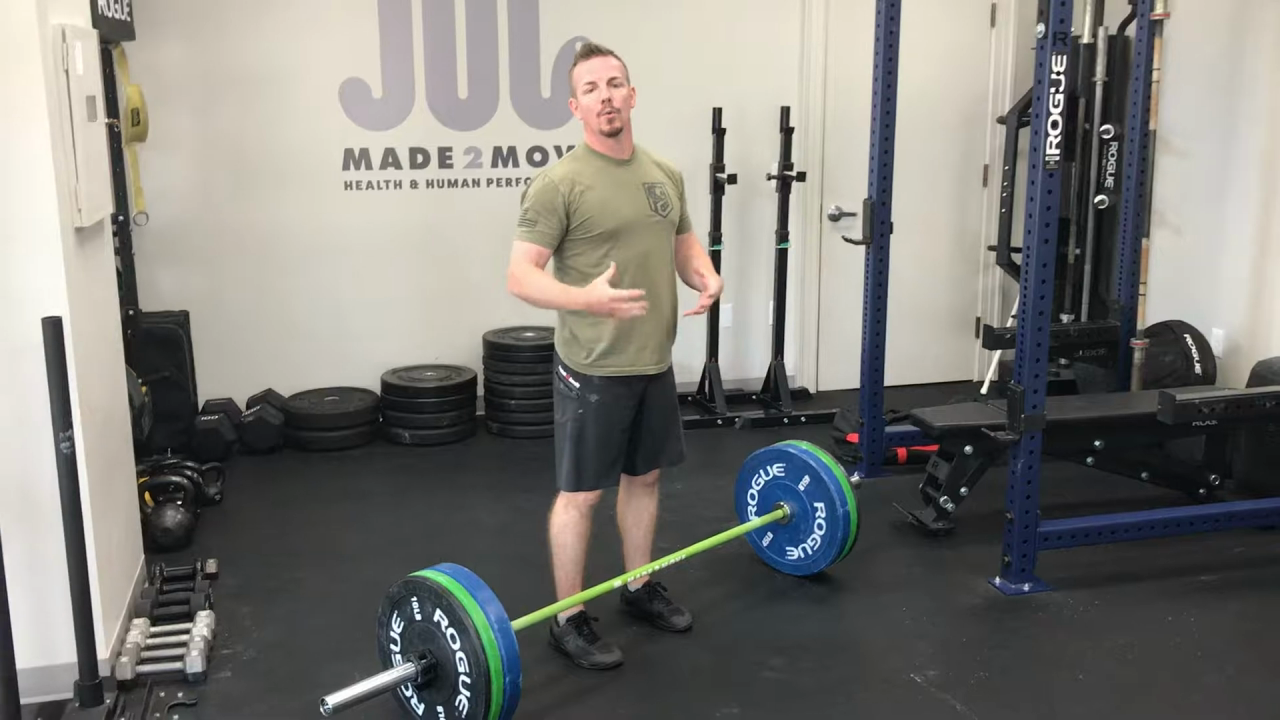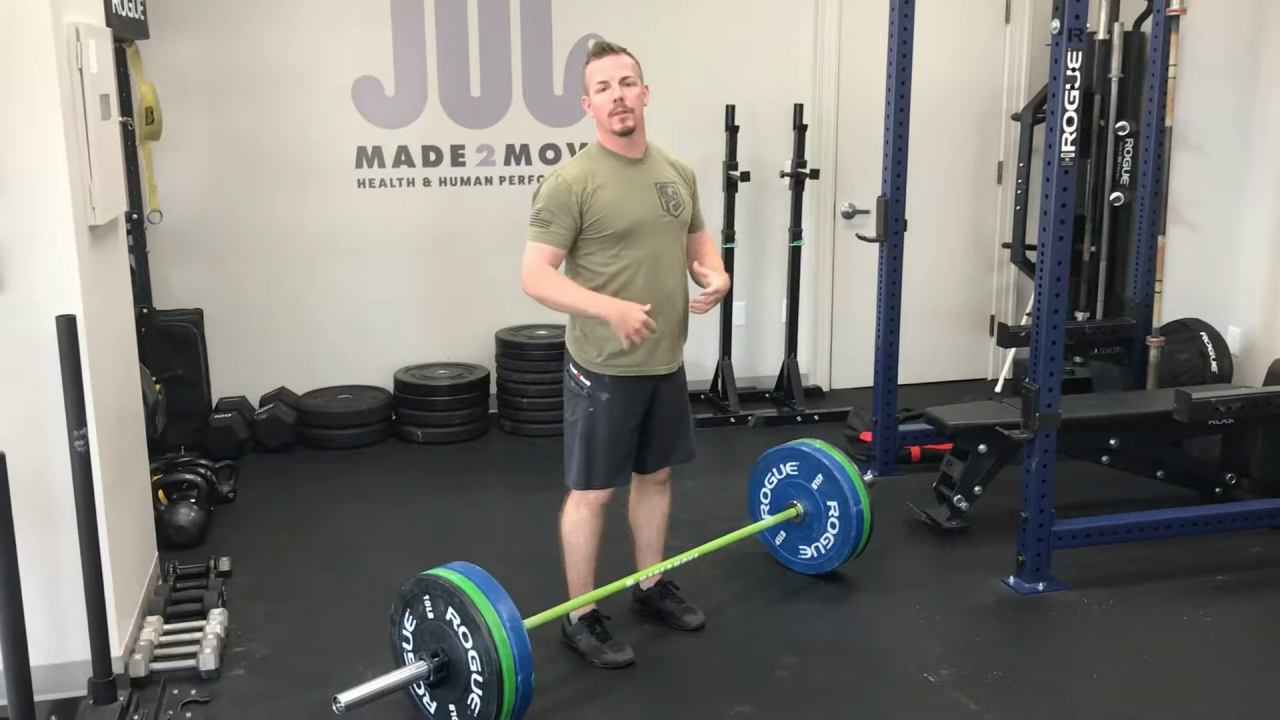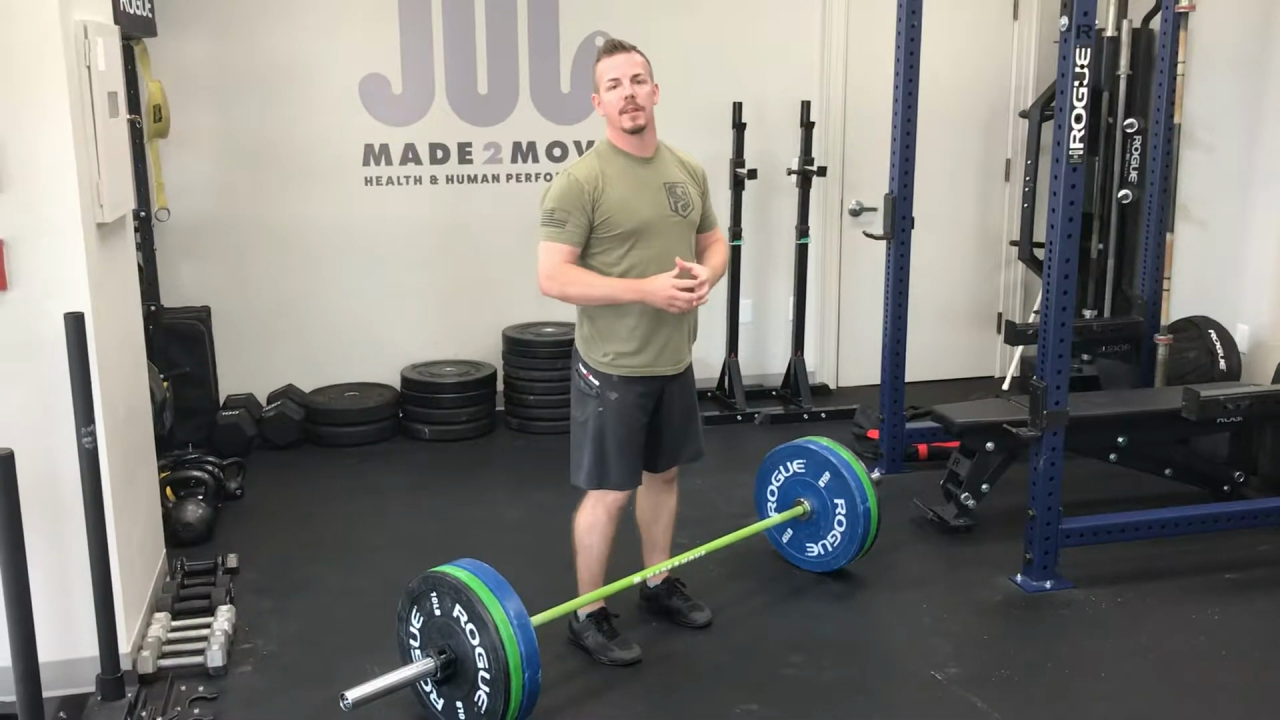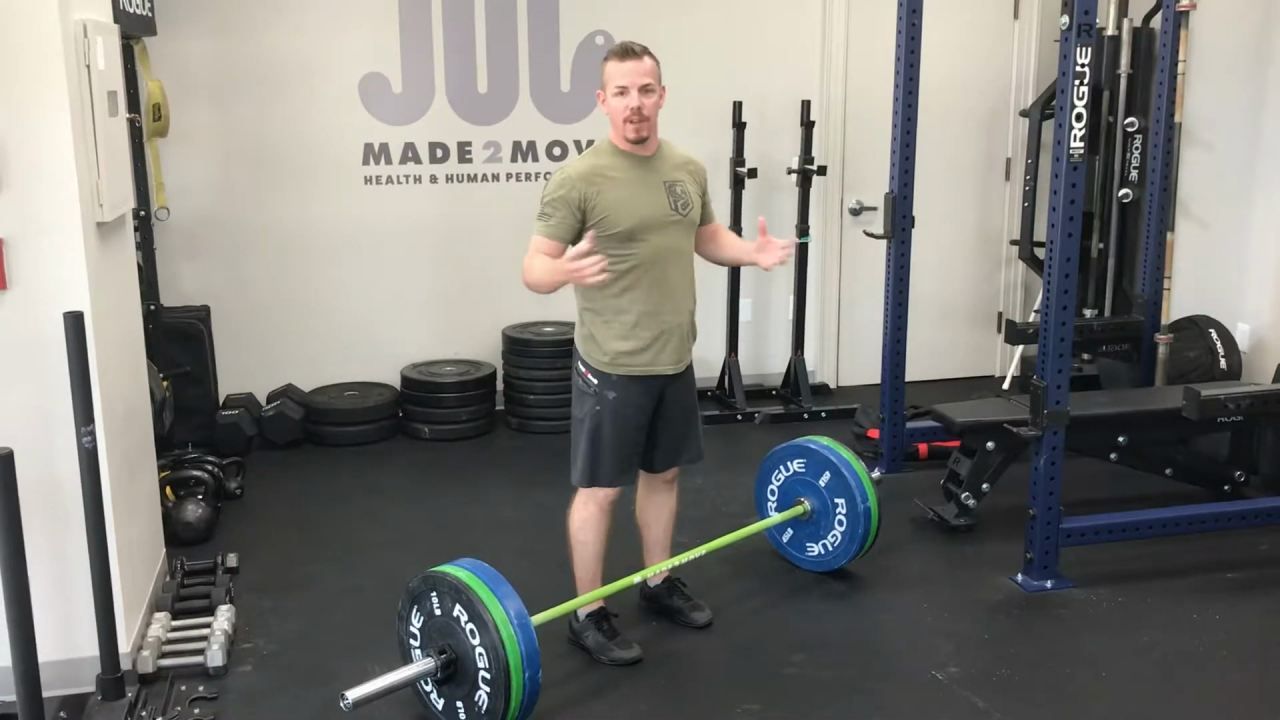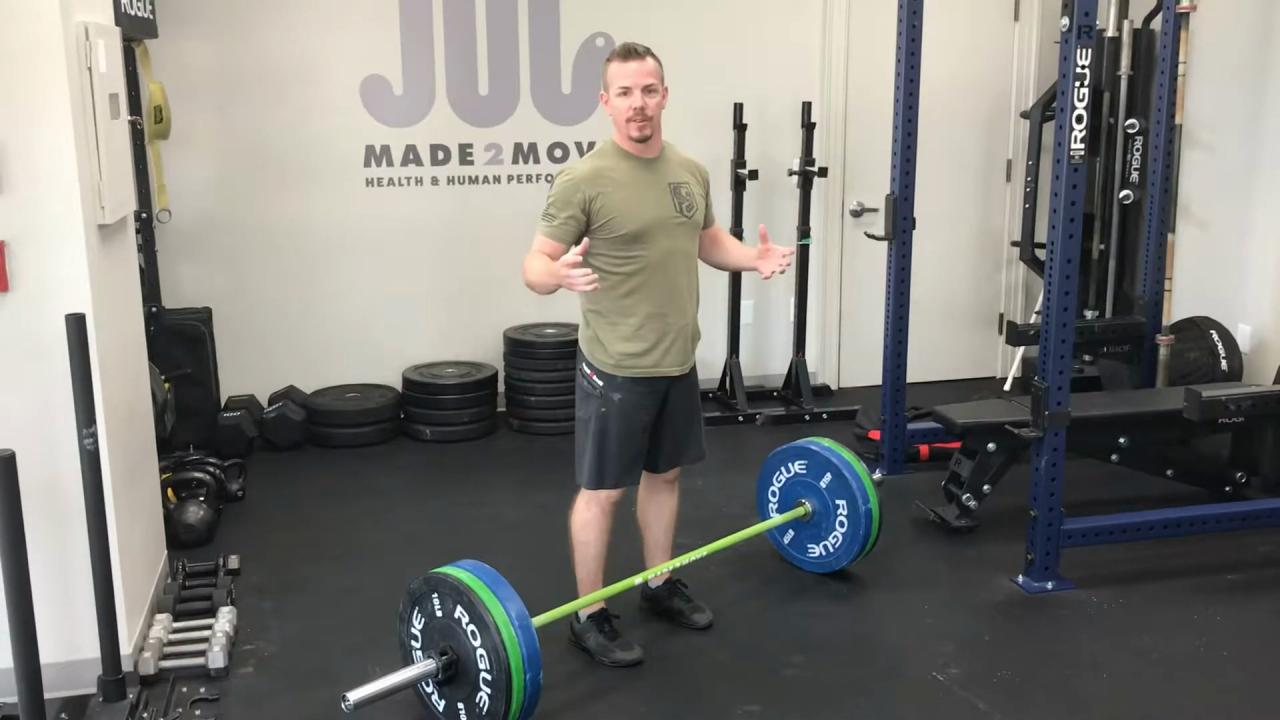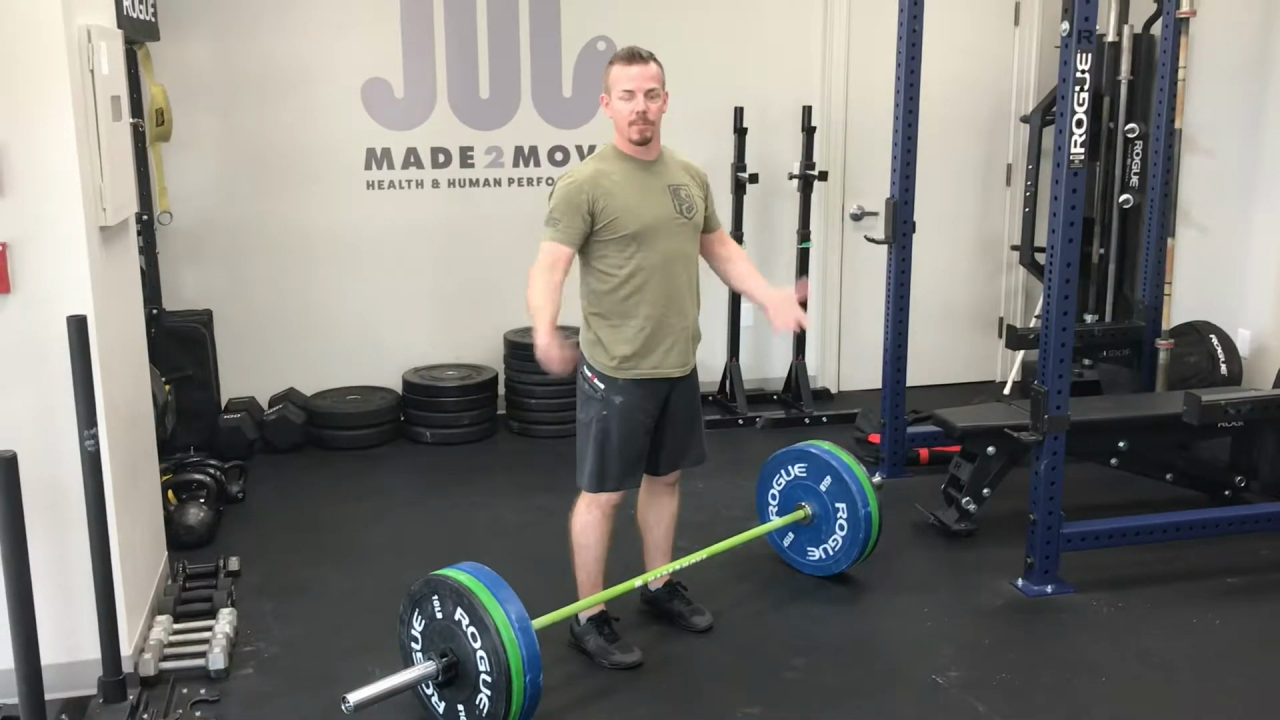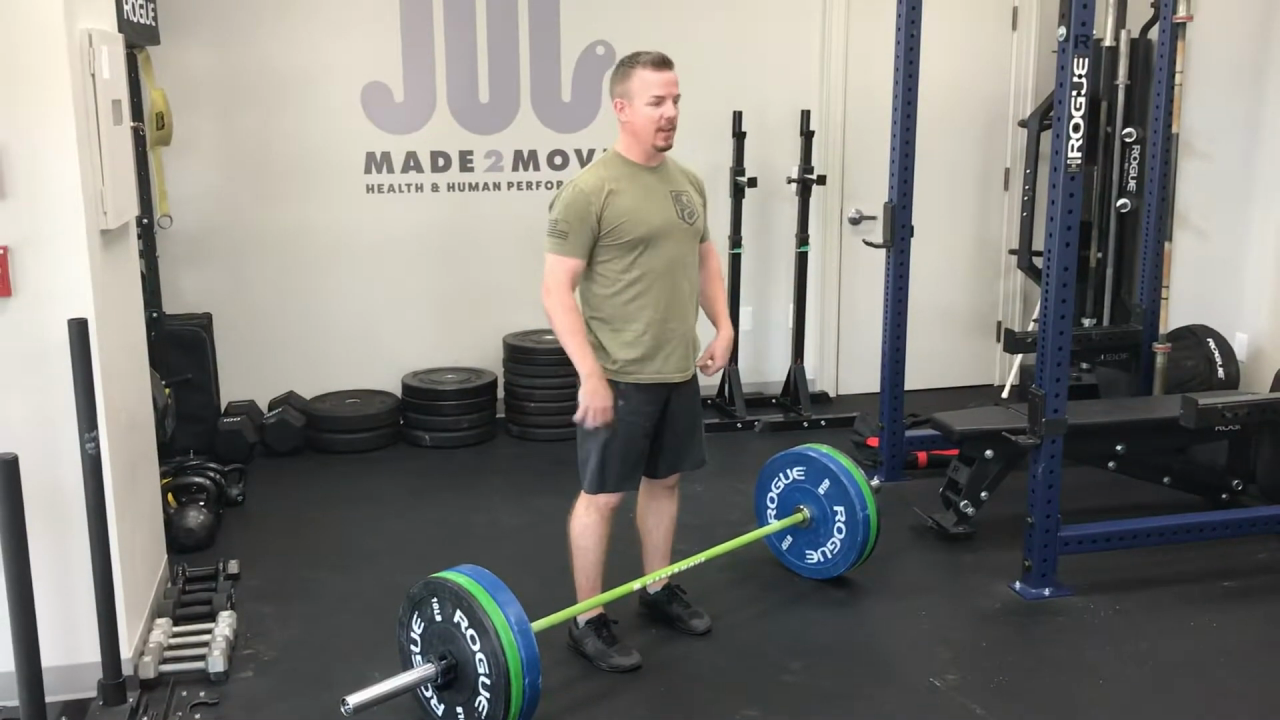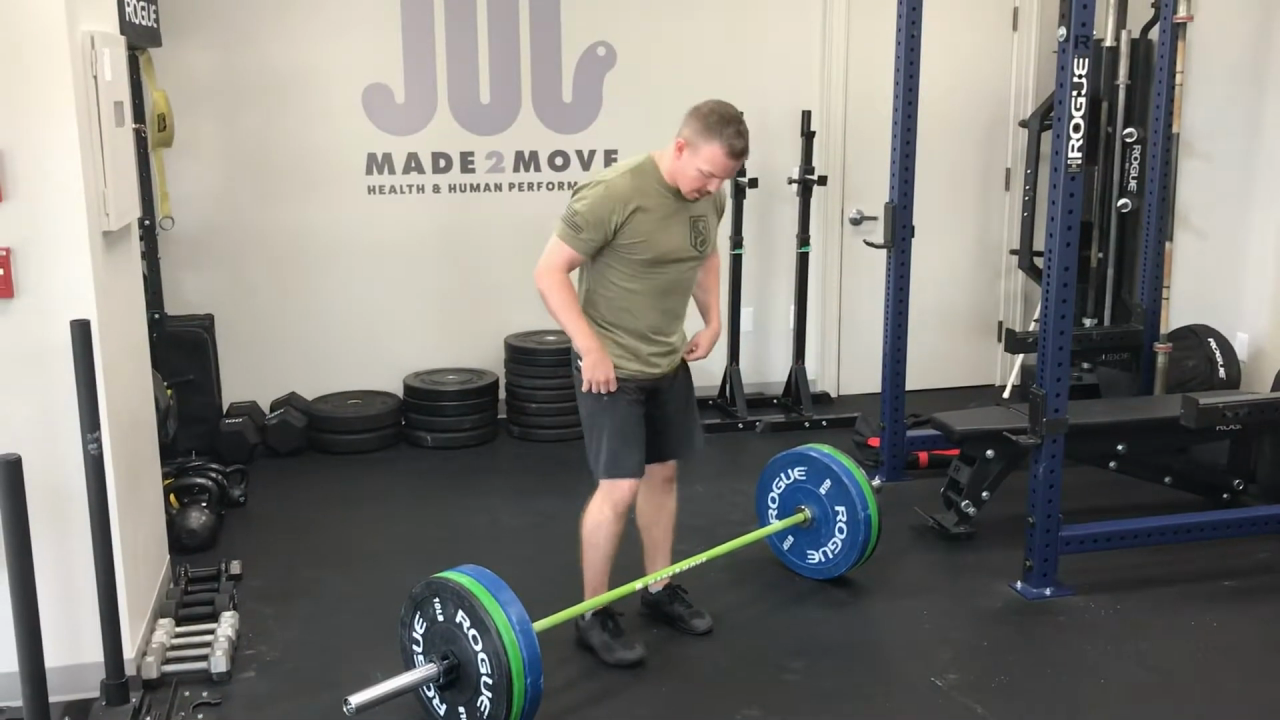
dt=0.5s
person 1, frame 1
left shoulder: (664, 174)
right shoulder: (559, 182)
left elbow: (684, 242)
right elbow: (520, 273)
left wrist: (705, 275)
right wrist: (583, 299)
left hip: (655, 361)
right hip: (593, 368)
left knee: (644, 477)
right knee: (581, 492)
left ankle: (639, 587)
right ankle: (569, 618)
person 1, frame 2
left shoulder: (677, 172)
right shoulder: (571, 182)
left elbow: (697, 240)
right elbow: (536, 276)
left wrist: (715, 274)
right wrist: (611, 309)
left hip: (666, 361)
right hip: (603, 368)
left knee: (655, 474)
right knee: (592, 491)
left ankle: (652, 586)
right ankle: (580, 617)
person 1, frame 3
left shoulder: (687, 170)
right shoulder: (581, 180)
left elbow: (713, 242)
right elbow: (553, 277)
left wrist: (705, 273)
right wrist: (646, 288)
left hip: (674, 361)
right hip: (613, 366)
left knee: (664, 474)
right knee: (608, 492)
left ankle: (658, 582)
right ankle: (588, 614)
person 1, frame 4
left shoulder: (687, 168)
right shoulder: (578, 178)
left elbow: (706, 234)
right elbow: (535, 262)
left wrist: (752, 252)
right wrist: (564, 269)
left hip: (674, 359)
right hip: (612, 365)
left knee: (663, 473)
right knee: (599, 488)
left ankle: (659, 582)
right ankle: (588, 614)
person 1, frame 5
left shoulder: (691, 171)
right shoulder: (584, 180)
left elbow: (707, 239)
right elbow: (535, 262)
left wrist: (752, 258)
right wrist: (560, 273)
left hip: (678, 360)
right hip: (616, 366)
left knee: (665, 474)
right knee: (602, 490)
left ankle: (660, 583)
right ankle: (589, 615)
person 1, frame 6
left shoulder: (689, 175)
right shoulder: (585, 183)
left elbow: (718, 247)
right elbow: (549, 267)
left wrist: (770, 299)
right wrist: (545, 331)
left hip: (678, 364)
right hip: (616, 371)
left knee: (665, 477)
right knee: (602, 493)
left ankle: (659, 586)
right ankle: (588, 618)
person 1, frame 7
left shoulder: (687, 180)
right shoulder: (589, 191)
left elbow: (705, 258)
right elbow: (557, 290)
left wrist: (723, 327)
right wrist: (590, 375)
left hip: (678, 371)
right hip: (621, 377)
left knee: (665, 481)
right knee: (602, 496)
left ankle: (657, 589)
right ankle: (587, 621)
person 1, frame 8
left shoulder: (708, 197)
right shoulder: (613, 192)
right elbow: (550, 271)
left wrist: (713, 321)
right wrist: (592, 348)
left hip: (667, 362)
right hip: (612, 368)
left knee: (663, 474)
right knee: (620, 486)
left ankle: (659, 588)
right ankle: (594, 616)
